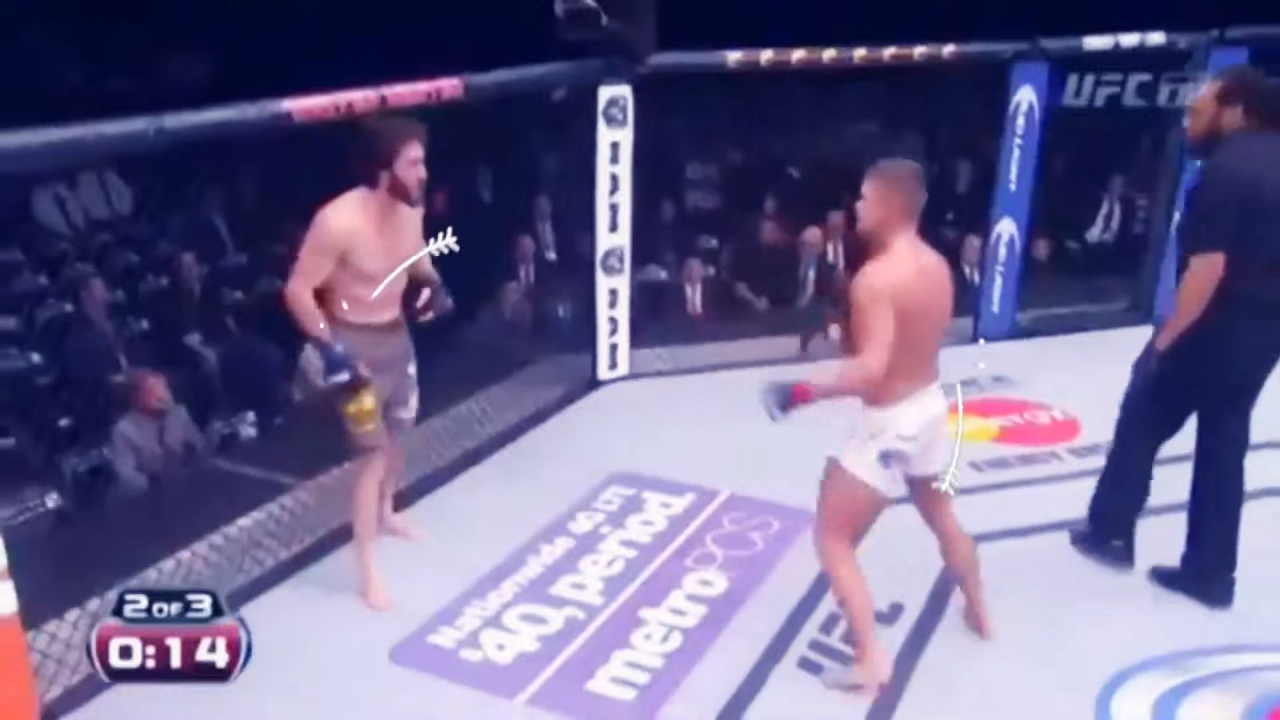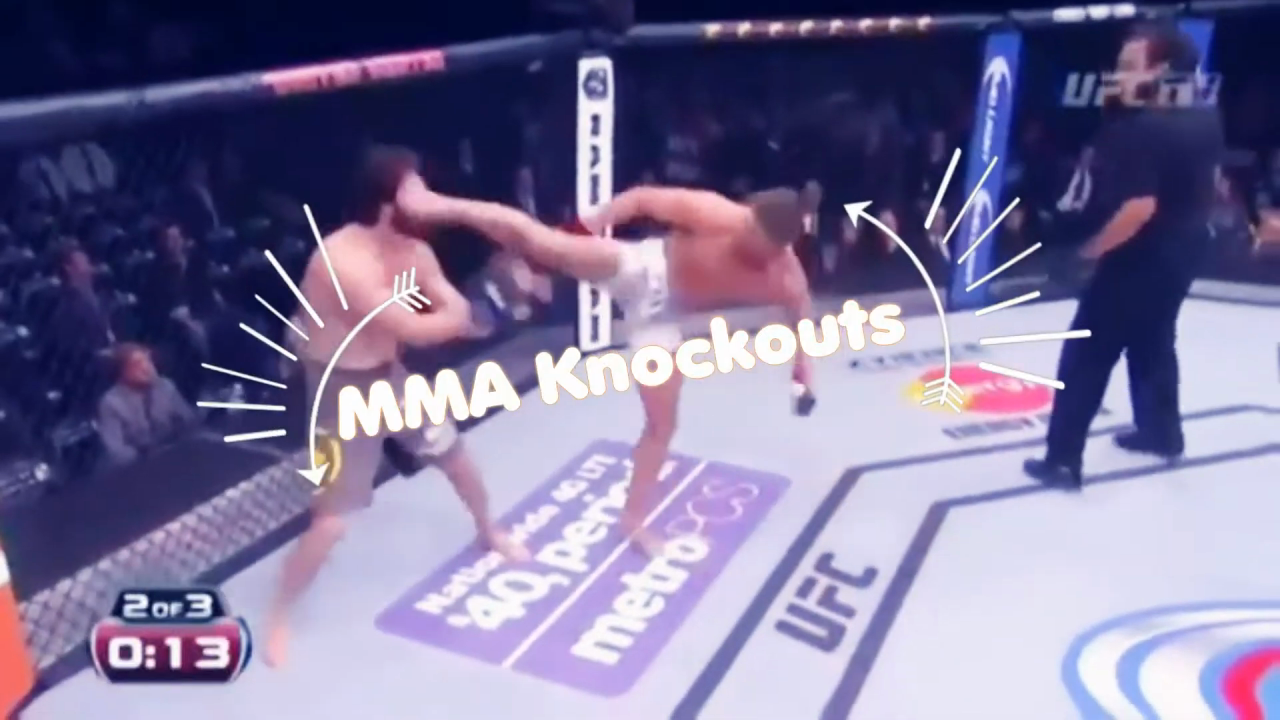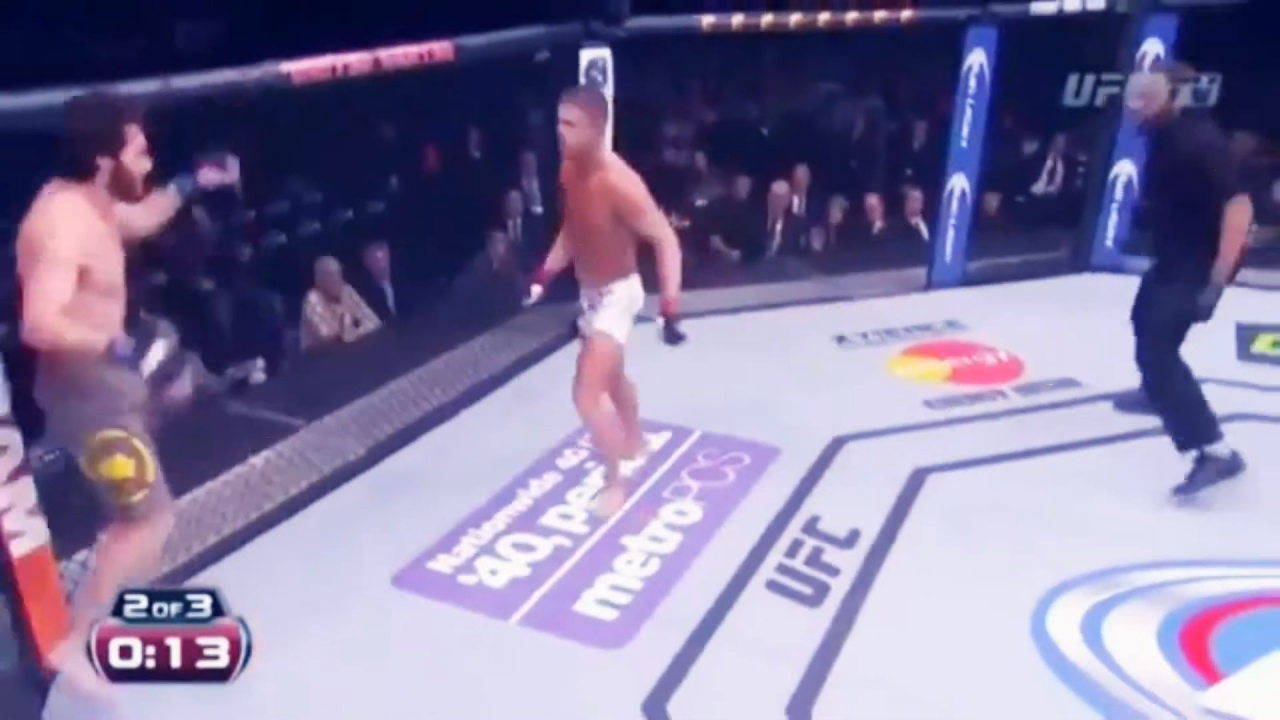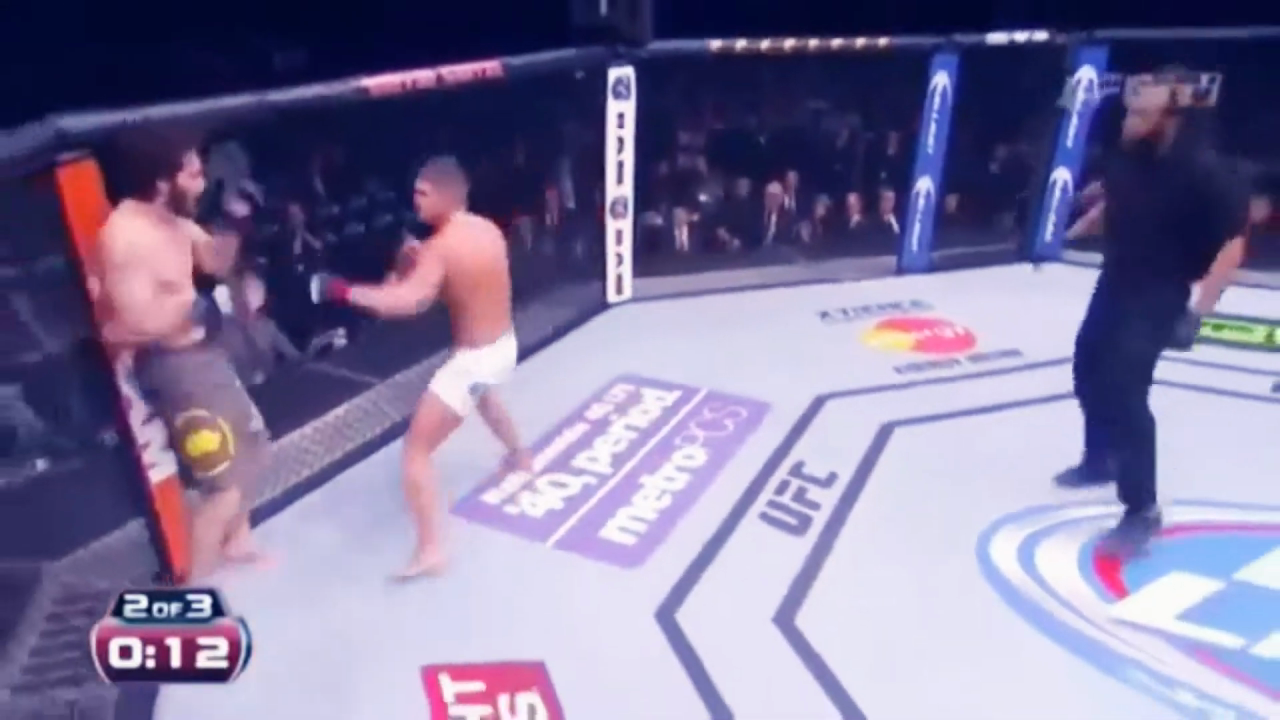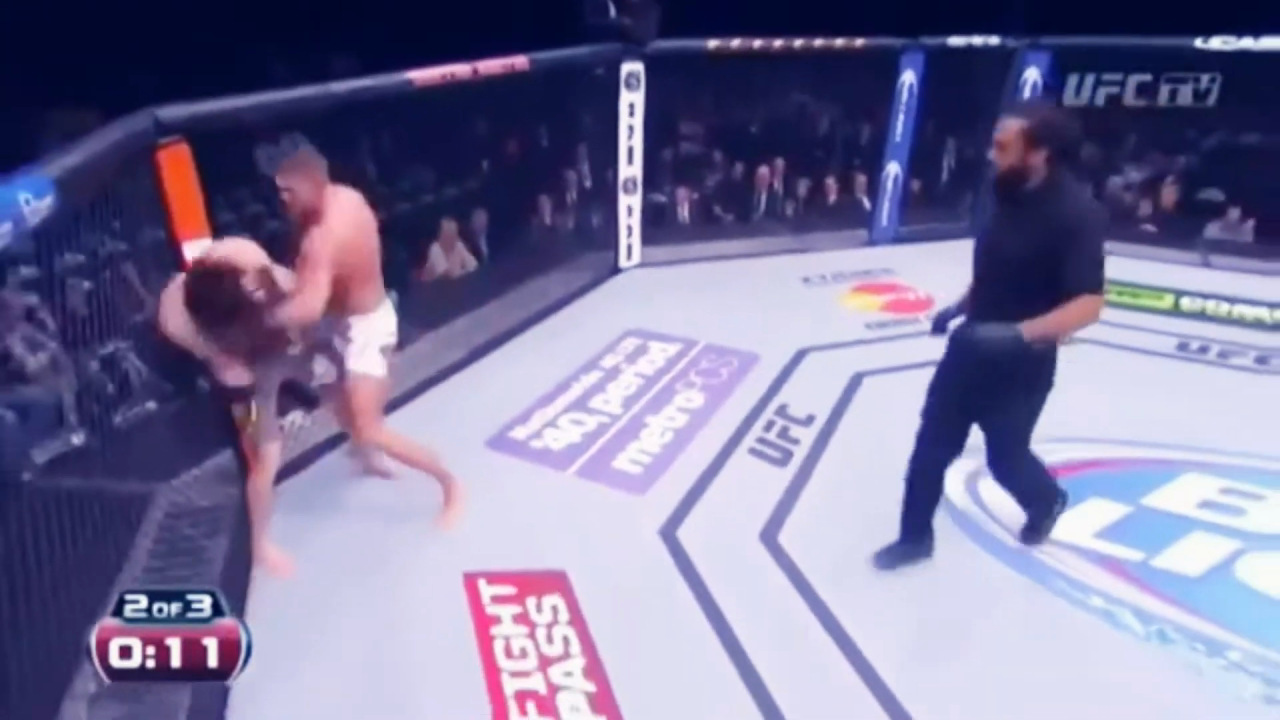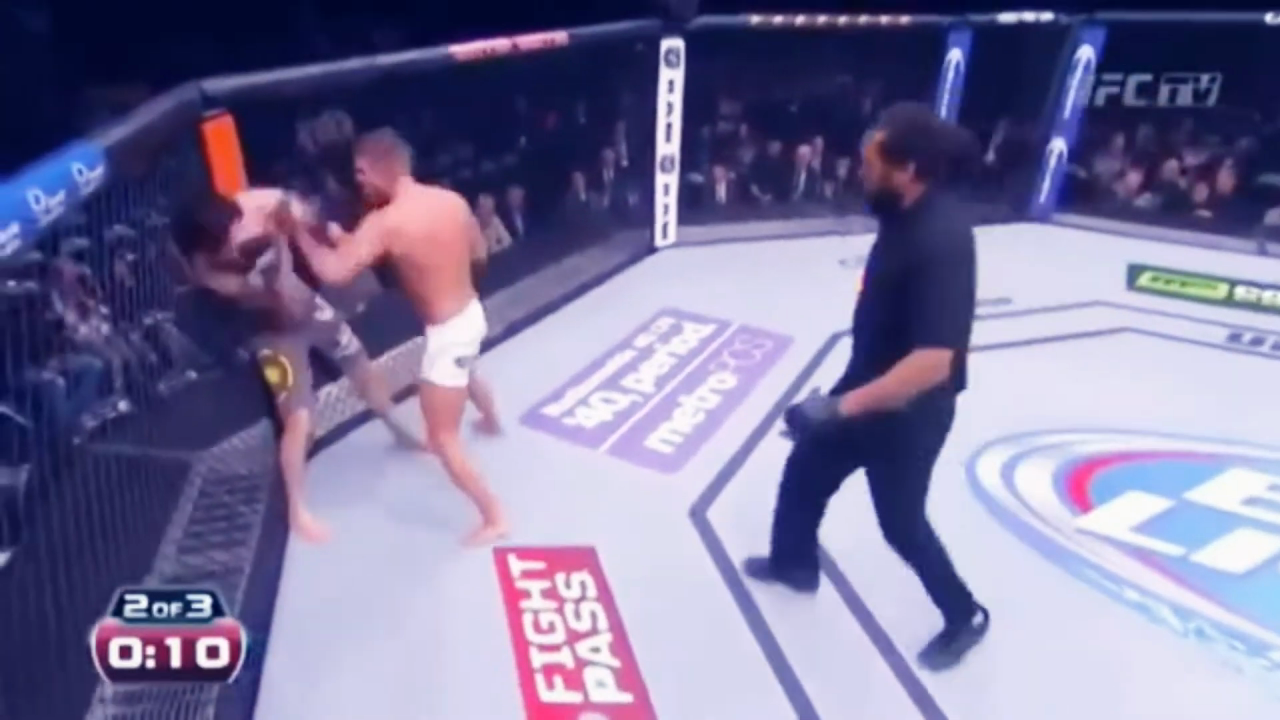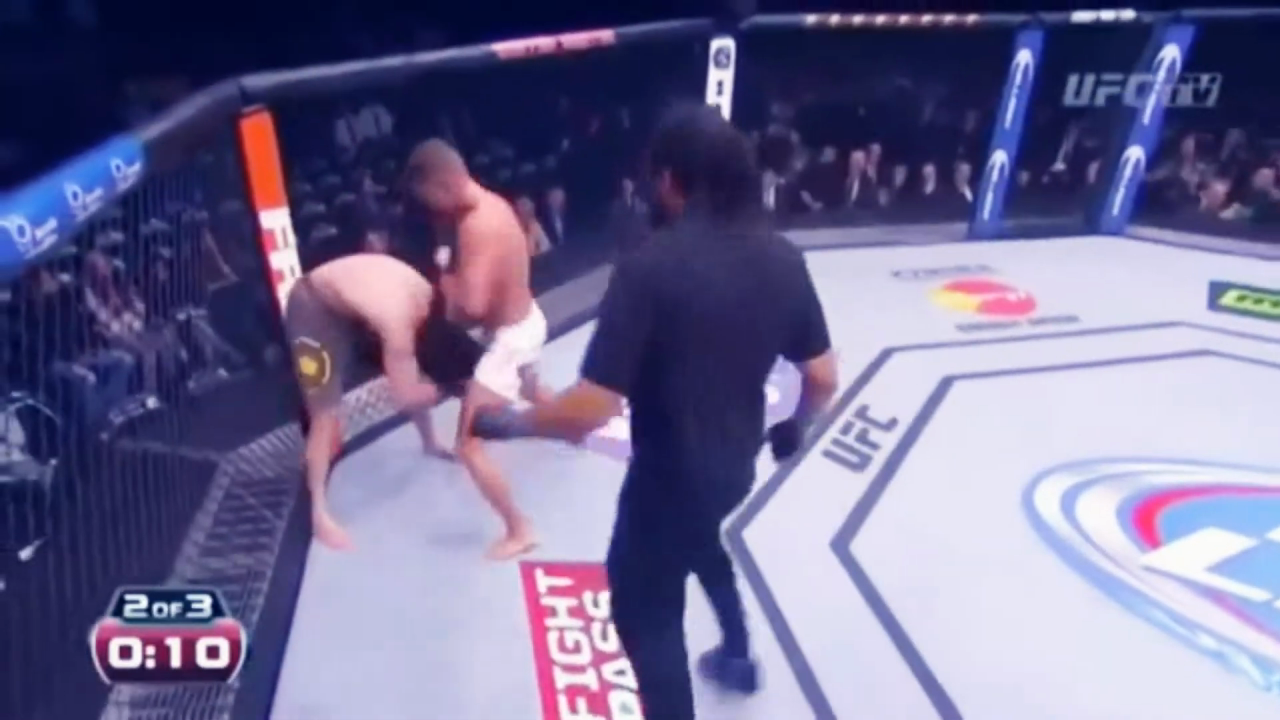
dt=0.7s
person 1, frame 1
left shoulder: (1224, 172)
left elbow: (1207, 269)
left wrist: (1160, 345)
left hip: (1217, 328)
left knee: (1142, 422)
right knee: (1224, 446)
left ankle: (1111, 535)
right ankle: (1210, 572)
person 1, frame 2
left shoulder: (1149, 125)
right shoulder: (1204, 112)
left elbow: (1140, 208)
right elbow: (1206, 181)
left wrist: (1088, 251)
left hip: (1141, 256)
right hip: (1183, 250)
left knee: (1086, 356)
right knee: (1152, 339)
left ankle: (1063, 460)
right ankle: (1161, 433)
person 1, frame 3
left shoulder: (1198, 140)
right shoulder: (1161, 136)
left elbow: (1239, 208)
left wrist: (1216, 282)
right wrist: (1155, 246)
left hip: (1199, 263)
right hip: (1178, 254)
left knee: (1157, 346)
right knee: (1148, 321)
left ankle: (1214, 451)
right ankle: (1158, 392)
person 1, frame 4
left shoulder: (1203, 171)
right shoulder: (1128, 152)
left elbow: (1232, 245)
left wrist: (1199, 309)
right wrist: (1067, 237)
left hip: (1157, 302)
right hip: (1112, 287)
left knee: (1128, 395)
right knee: (1089, 375)
left ankle: (1141, 509)
right ankle: (1101, 461)
person 1, frame 5
left shoulder: (1074, 213)
right shoulder: (1007, 193)
left elbow: (1086, 306)
left wrist: (1019, 334)
right wrist: (960, 305)
left hip: (1022, 360)
right hip: (974, 340)
left knee: (1006, 461)
right knee: (932, 446)
left ankle: (1046, 504)
right ankle: (915, 538)
person 1, frame 6
left shoulder: (938, 241)
right shoulder: (912, 218)
left elbow: (932, 362)
left wrist: (837, 407)
left hip: (906, 410)
right hip: (870, 385)
left knee: (902, 521)
right knee: (804, 470)
left ankle: (964, 615)
right ankle: (794, 562)
person 1, frame 7
left shoulder: (650, 266)
right shoulder: (781, 258)
left elbow: (592, 407)
right elbow: (823, 378)
left wrist: (512, 422)
right wrist: (796, 427)
left hip: (670, 469)
right hip: (736, 461)
left knee: (645, 614)
right knee: (696, 535)
right ankle: (735, 654)
person 2, frame 1
left shoulder: (410, 209)
right shoulder: (339, 222)
right elbow: (298, 291)
left wrist: (431, 282)
right wrist: (329, 347)
left hip: (397, 334)
right hip: (355, 343)
left knee: (397, 433)
right knee: (376, 452)
left ankle: (385, 512)
right ankle: (368, 571)
person 2, frame 2
left shoulder: (410, 247)
right shoulder: (344, 261)
left elbow: (448, 308)
right elbow: (414, 329)
right wrist: (480, 316)
left hip: (386, 376)
right hip: (337, 389)
left knee: (458, 460)
right knee: (331, 523)
left ankle: (490, 534)
right ankle: (278, 617)
person 2, frame 3
left shoulder: (91, 203)
right shoulder: (61, 220)
left elbow: (136, 222)
right elbow: (41, 325)
left wrist: (192, 184)
right wrist: (127, 350)
left hip: (106, 376)
right hip: (82, 382)
left knee: (141, 513)
right knee: (149, 521)
right ankle: (73, 644)
person 2, frame 4
left shoulder: (169, 218)
right shoulder: (126, 236)
left elbow: (214, 262)
right elbow: (136, 324)
right wrist: (195, 309)
left hip: (201, 354)
right hip: (170, 364)
left knee: (255, 445)
right knee: (227, 490)
left ankle: (237, 542)
person 2, frame 5
left shoulder: (241, 254)
right shoulder: (174, 318)
right elbow: (225, 363)
left wrist: (276, 292)
left hip: (281, 340)
right hip: (248, 364)
right knee: (268, 456)
right ankle: (260, 545)
person 2, frame 6
left shoulder: (268, 202)
right shoulder: (206, 268)
right elbow: (288, 307)
right wrist: (267, 274)
left hip: (309, 304)
right hip: (275, 328)
left knee: (360, 365)
right knee: (299, 419)
left ankle: (398, 432)
right ankle: (298, 511)
person 2, frame 7
right shoulder: (400, 327)
right elbow: (406, 397)
right wrist: (449, 389)
left hip: (351, 296)
right hip: (314, 306)
left knee: (418, 383)
right knee: (326, 414)
left ankle: (430, 443)
right ankle: (320, 513)
person 3, frame 1
left shoulder: (876, 278)
right shoulder: (935, 265)
left elbow: (870, 371)
left wrist: (804, 391)
right wrist: (848, 350)
left hip: (888, 425)
right hip: (928, 407)
left knee: (833, 542)
right knee: (939, 514)
left ankle: (870, 660)
right ankle: (977, 613)
person 3, frame 2
left shoulder: (785, 281)
right shoulder: (717, 215)
left elbow: (801, 322)
right elbow: (644, 198)
left wrist: (804, 375)
right wrist: (589, 227)
left hip: (661, 312)
right hip: (648, 271)
left knee: (661, 428)
right knee: (544, 241)
left ankle: (635, 521)
right ankle: (443, 206)
person 3, frame 3
left shoulder: (620, 184)
right shoulder: (570, 169)
left elbow: (666, 242)
left wrist: (670, 302)
right wrist: (544, 275)
left hip: (616, 294)
right hip: (588, 289)
left knee: (587, 390)
right knee: (610, 375)
left ankle: (615, 479)
right ankle: (632, 442)
person 3, frame 4
left shoulder: (442, 247)
right shoulder: (488, 229)
left elbow: (409, 300)
left wrist: (343, 291)
left hip: (475, 358)
right hip: (503, 347)
left knee: (415, 453)
right knee: (486, 403)
left ankle: (430, 548)
right ankle: (520, 459)
person 3, frame 5
left shoulder: (324, 235)
right shoulder: (349, 198)
left elbow: (310, 308)
left wrist: (263, 316)
left hip: (367, 327)
right hip: (351, 320)
left knee: (369, 431)
right knee: (345, 405)
left ankle: (449, 485)
right ankle: (366, 458)
person 3, frame 6
left shoulder: (387, 221)
right shoulder: (452, 201)
left elbow: (334, 270)
right elbow: (476, 249)
left wrist: (302, 238)
left hip: (447, 334)
right hip: (471, 315)
left knee: (442, 441)
right knee: (465, 376)
left ankle: (494, 519)
right ankle: (492, 421)
person 3, frame 7
left shoulder: (475, 225)
right shoulder: (490, 205)
left elbow: (473, 304)
left wrist: (444, 280)
left hip: (510, 337)
right hip: (529, 321)
left knee: (469, 445)
right knee: (528, 386)
left ankle: (519, 530)
